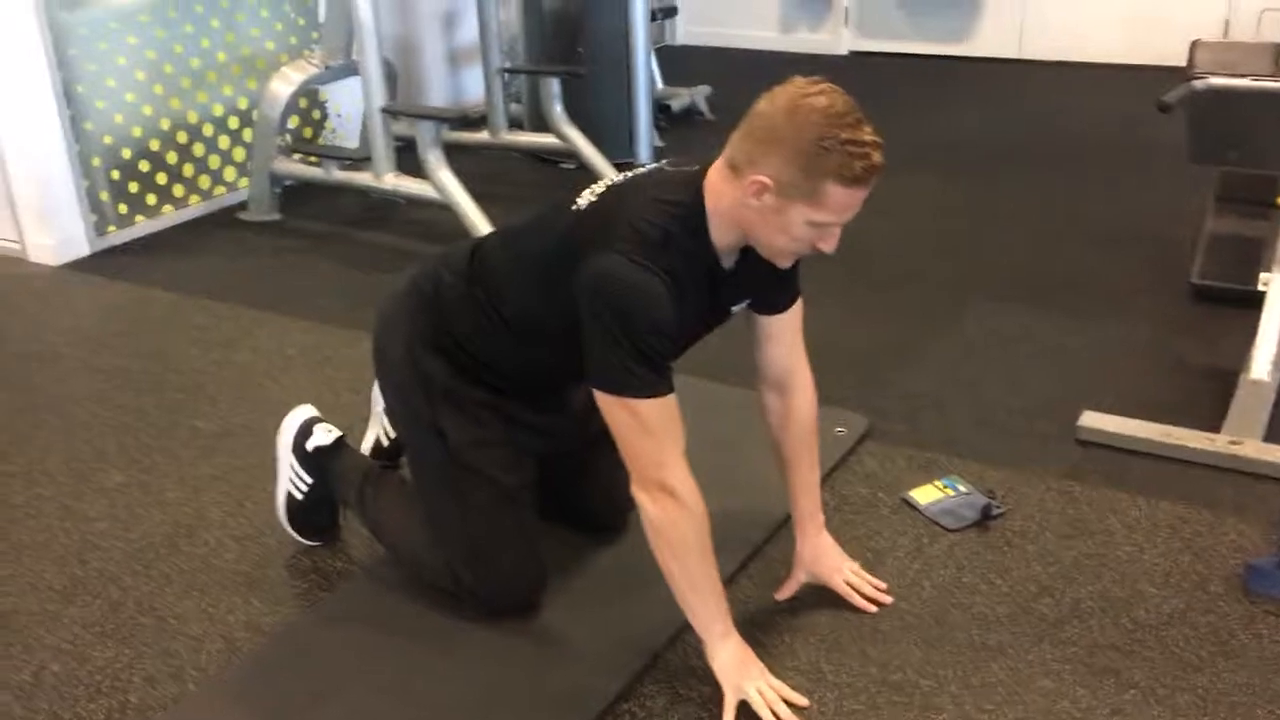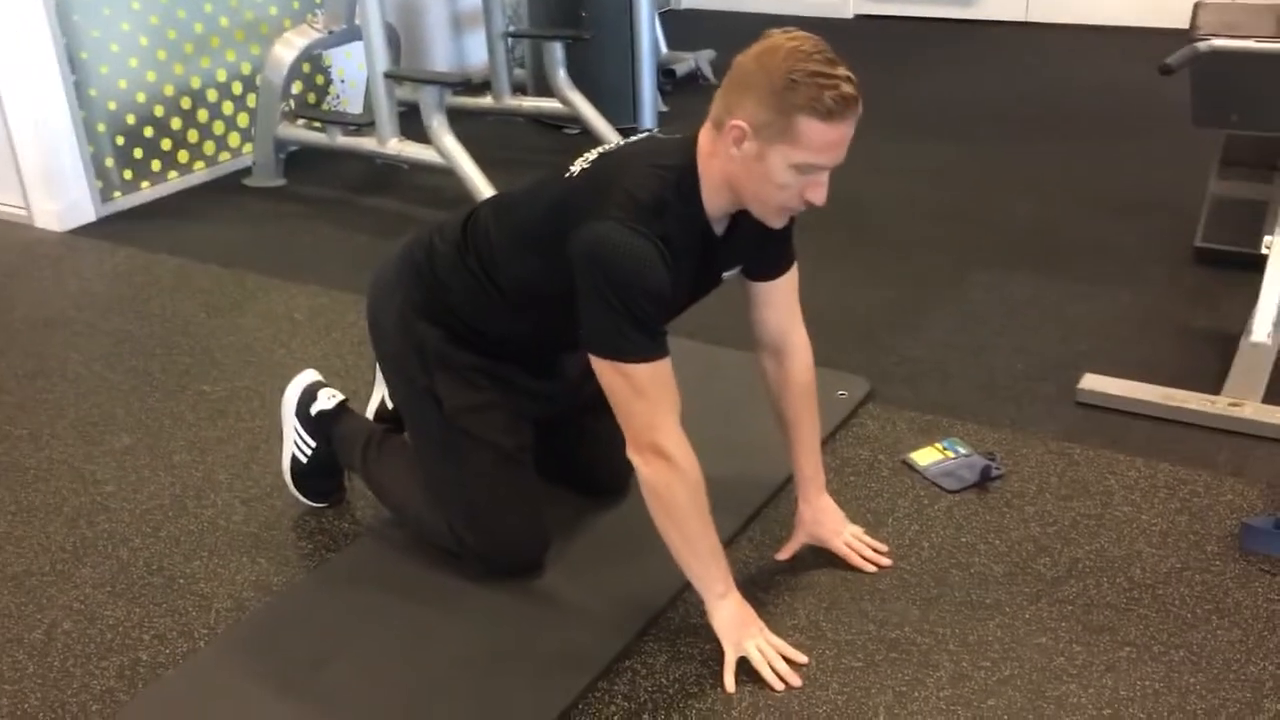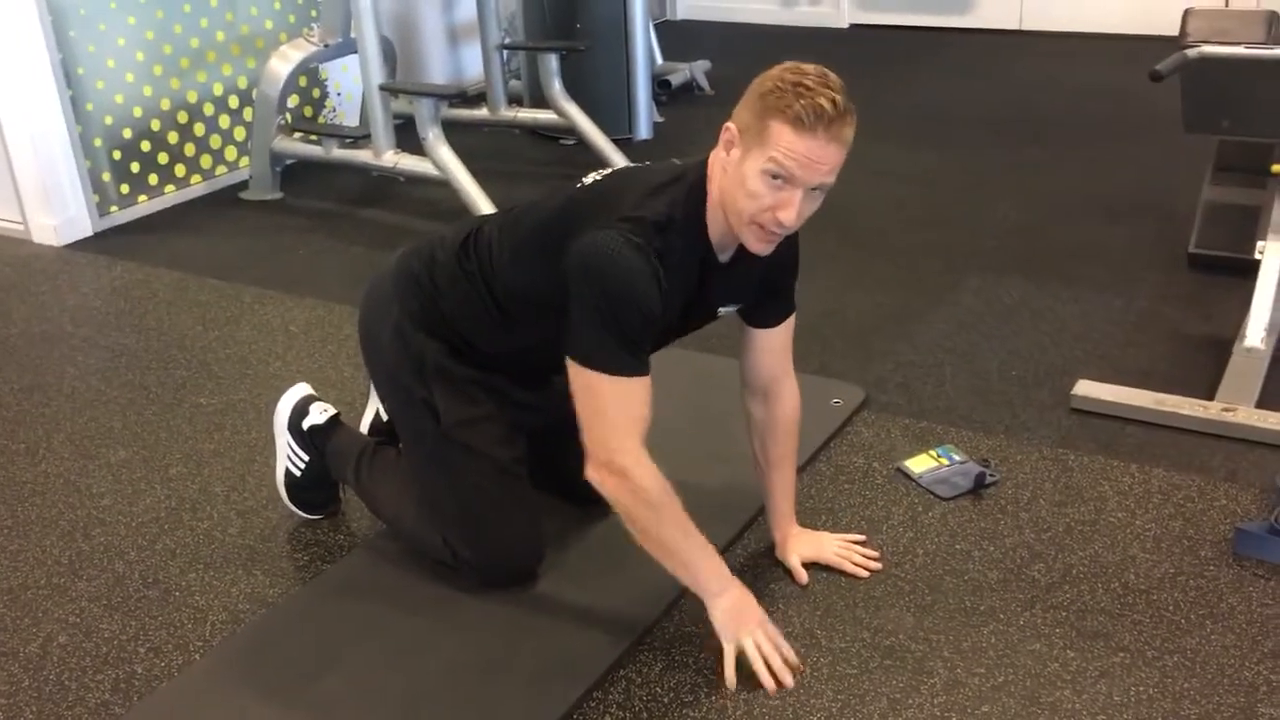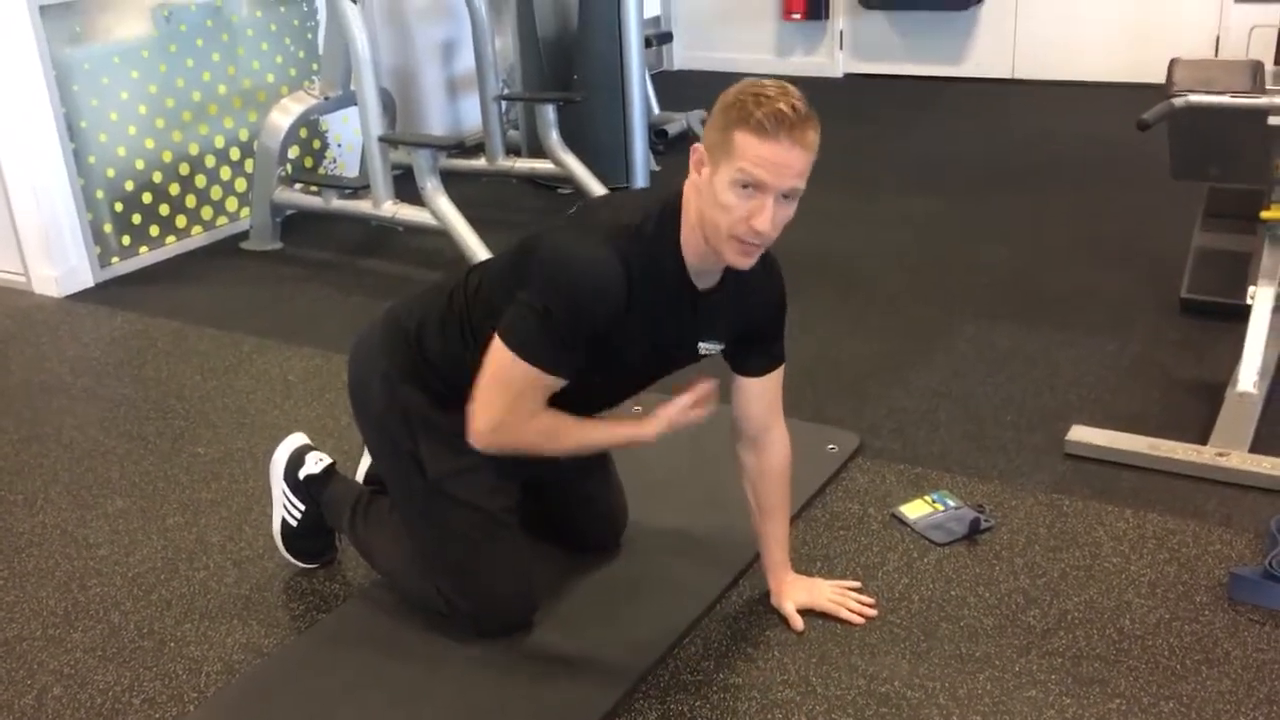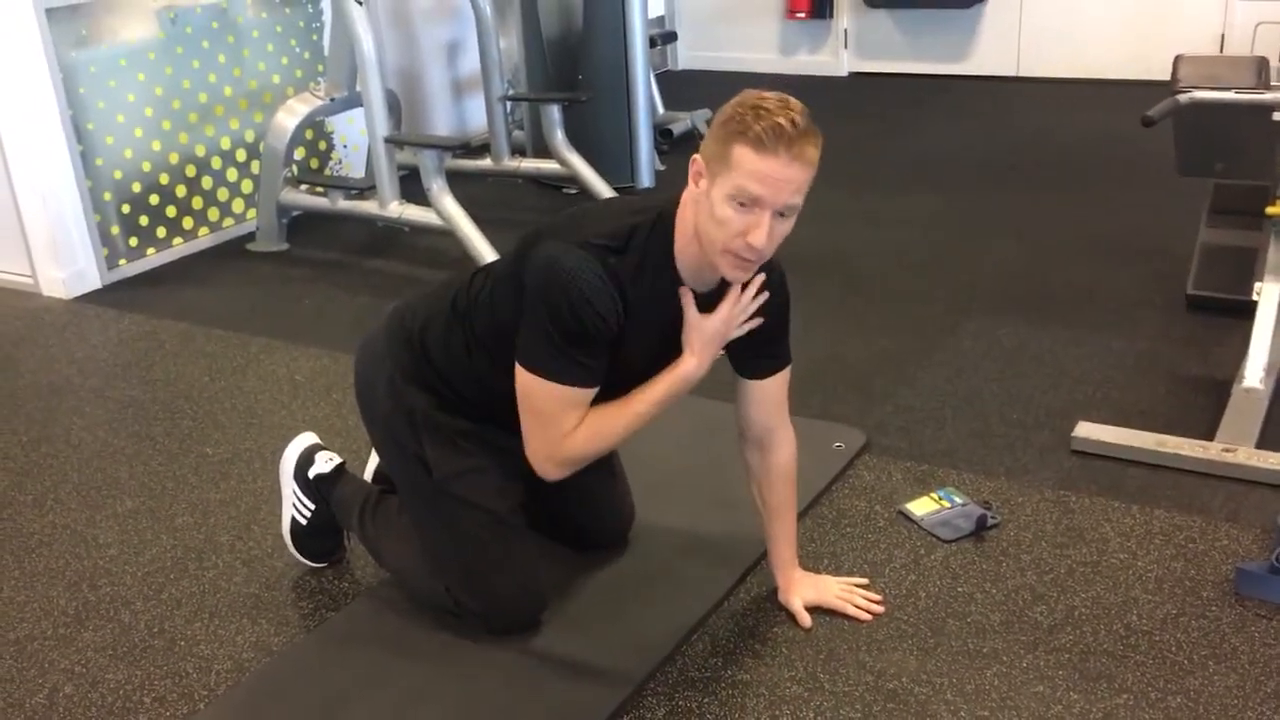
dt=1s
person 1, frame 1
left shoulder: (761, 224)
right shoulder: (632, 271)
left elbow: (786, 382)
right elbow: (662, 483)
left wrist: (813, 536)
right wrist: (725, 646)
left hip: (538, 356)
right hip: (440, 354)
left knee: (603, 513)
right knee: (502, 586)
right ankle: (327, 461)
person 1, frame 2
left shoulder: (759, 193)
right shoulder: (624, 237)
left elbow: (784, 345)
right elbow: (658, 446)
left wrist: (814, 499)
right wrist: (724, 603)
left hip: (532, 325)
right hip: (435, 321)
left knee: (603, 476)
right knee: (507, 545)
left ankle: (470, 412)
right ankle: (332, 425)
person 1, frame 3
left shoulder: (768, 238)
right shoulder: (624, 254)
left elbow: (771, 389)
right elbow: (616, 463)
left wrist: (785, 528)
right wrist: (720, 592)
left hip: (524, 341)
right hip: (427, 328)
left knee: (586, 486)
right knee: (501, 554)
right ankle: (326, 441)
person 1, frame 4
left shoulder: (756, 283)
right shoulder: (591, 263)
left elbow: (760, 434)
right elbow: (493, 426)
left wrist: (781, 575)
right wrist: (647, 429)
left hip: (522, 384)
right hip: (416, 381)
left knee: (598, 532)
right knee: (498, 604)
left ankle: (415, 474)
right ankle: (323, 489)
person 1, frame 5
left shoulder: (756, 285)
right shoulder: (580, 270)
left elbow: (767, 435)
right elbow: (555, 454)
left wrist: (788, 573)
right wrist: (692, 363)
left hip: (521, 385)
right hip: (420, 383)
left knee: (603, 531)
right knee: (506, 601)
right ankle: (332, 487)
